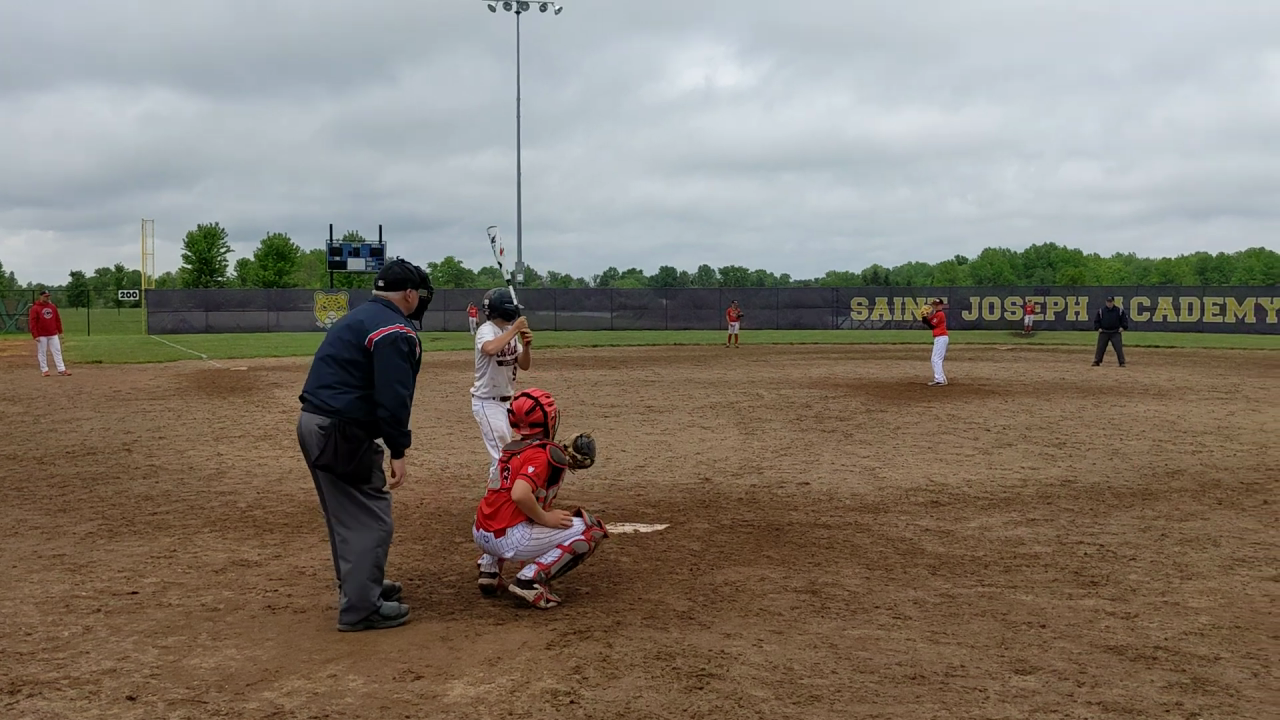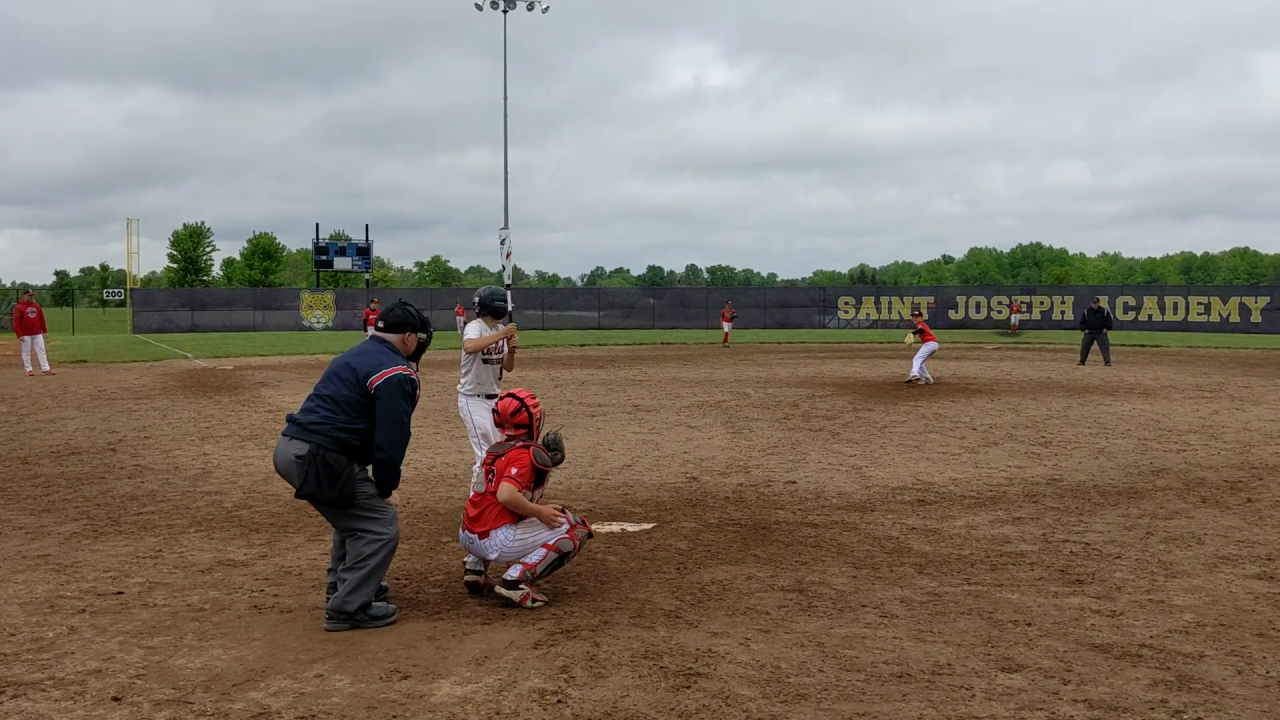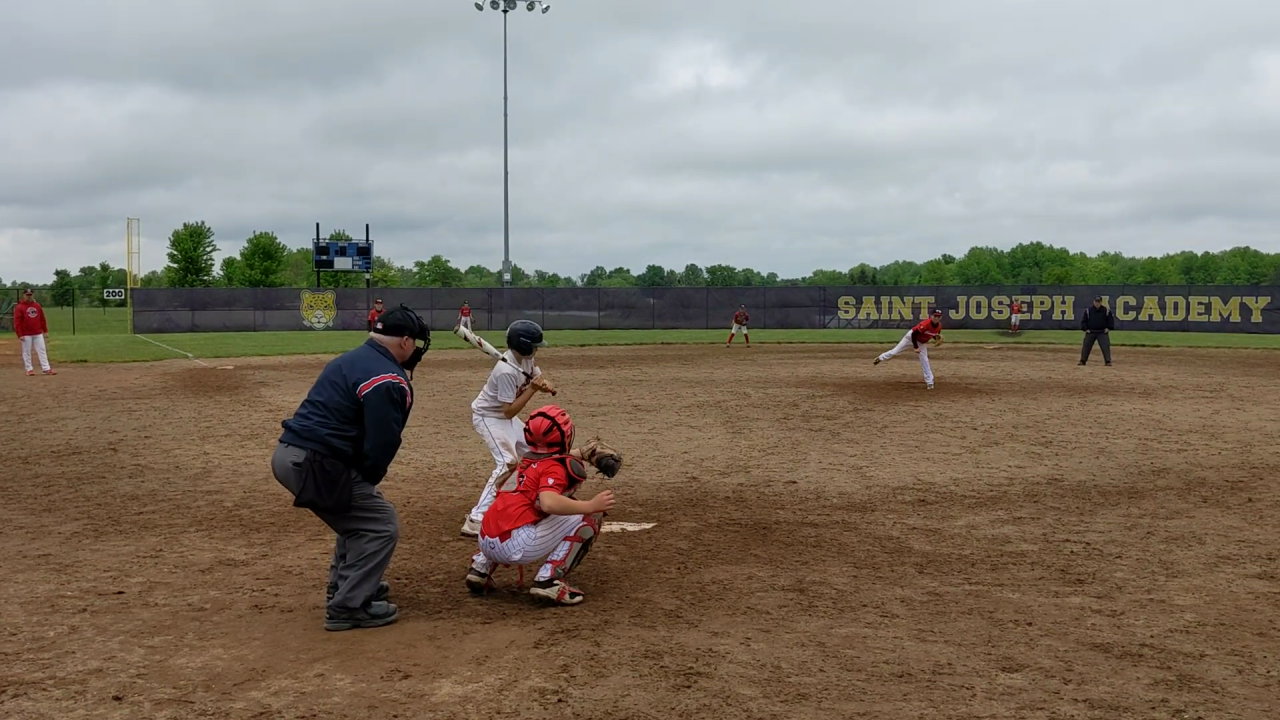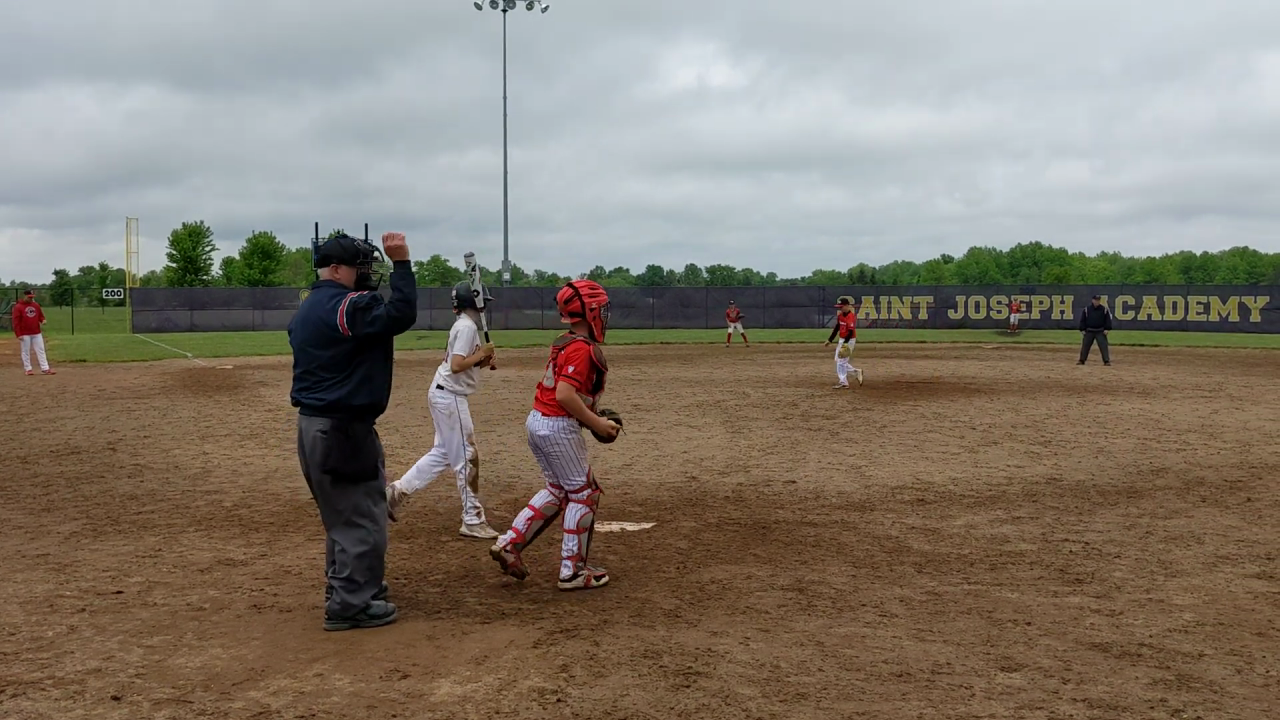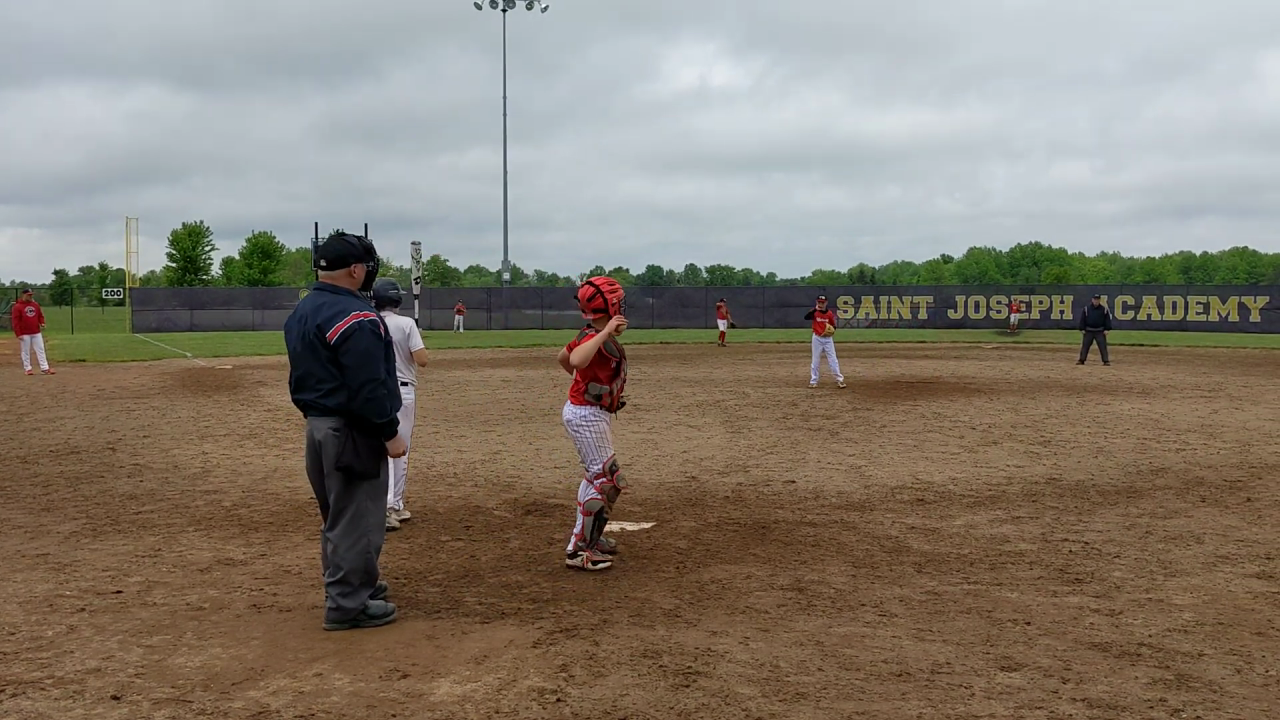
dt=1s
person 1, frame 1
left shoulder: (354, 318)
right shoulder: (395, 330)
right elbow: (392, 398)
right wrist: (398, 452)
left hip: (314, 421)
right hip: (342, 431)
left knee: (346, 513)
right knee: (369, 518)
left ankle: (358, 584)
right ankle: (360, 607)
person 1, frame 2
left shoulder: (354, 356)
right shoulder: (396, 373)
right elbow: (392, 438)
right wrist: (387, 487)
left hip: (292, 446)
right hip: (319, 457)
left knee: (356, 512)
right knee: (381, 524)
left ankle: (344, 586)
right ankle: (348, 608)
person 1, frame 3
left shoulder: (350, 359)
right shoulder: (390, 381)
right elbow: (381, 445)
left wrist: (364, 483)
right wrist: (370, 481)
left hip: (290, 453)
right hip: (314, 464)
left knee: (360, 514)
right knee: (381, 523)
left ankle: (344, 588)
right ankle: (348, 607)
person 1, frame 4
left shoulder: (306, 311)
right shoulder: (349, 307)
right elbow: (400, 314)
right wrist: (402, 264)
left hip: (314, 423)
right hip: (343, 430)
left knee: (343, 515)
right knee: (363, 519)
left ankle: (347, 589)
right ankle: (349, 604)
person 1, frame 5
left shoulder: (301, 311)
right shoulder: (354, 316)
right elbow: (368, 386)
right wrist: (391, 432)
left hip: (317, 425)
right hip: (351, 431)
left knee: (339, 516)
right knee: (356, 518)
left ankle: (353, 586)
right ankle: (347, 605)
person 2, frame 1
left shoulder: (512, 448)
right shoulder: (544, 453)
right elbow: (520, 495)
right wrist: (545, 518)
left hip: (481, 534)
right hip: (510, 539)
right knee: (592, 530)
left ankle: (489, 570)
right ankle: (531, 580)
person 2, frame 2
left shoulder: (496, 449)
right shoulder: (526, 455)
right elbow: (506, 496)
right wrist: (539, 513)
left hip: (468, 536)
right hip: (495, 541)
right knee: (576, 529)
left ankle: (475, 568)
right ankle: (517, 581)
person 2, frame 3
left shoulder: (530, 459)
right shoulder: (555, 467)
right elbow: (549, 503)
left wrist: (583, 455)
right wrist: (591, 505)
left hip: (487, 543)
right hip: (517, 545)
right knee: (589, 517)
left ankle: (481, 568)
right ankle: (550, 580)
person 2, frame 4
left shoulder: (564, 343)
right shoulder: (584, 350)
right elbow: (564, 395)
left wrist: (590, 417)
right wrist: (596, 423)
left hip: (537, 420)
right hip: (559, 427)
left knee: (558, 489)
right knee: (584, 494)
left ankle: (509, 544)
right ankle: (573, 571)
person 2, frame 5
left shoulder: (591, 335)
right shoulder: (595, 338)
left elbow: (562, 358)
right elbow: (576, 361)
right wrist: (607, 333)
left hip: (586, 412)
right hip: (588, 416)
left knee: (596, 474)
right knee: (608, 482)
left ankle: (589, 536)
right ankle: (578, 549)
person 3, frame 1
left shoulder: (509, 331)
right shoulder: (486, 330)
left elbow: (524, 365)
right elbow: (491, 349)
left wrist: (526, 345)
right wrist: (514, 329)
left hip: (504, 401)
right hip: (487, 403)
left knee: (503, 454)
right knee: (502, 456)
person 3, frame 2
left shoulder: (499, 329)
right shoulder: (474, 327)
left elbow: (508, 368)
right elbow: (469, 347)
left wrist: (511, 350)
right wrist: (502, 334)
left hip: (492, 400)
right hip: (473, 401)
right knee: (486, 456)
person 3, frame 3
left shoulder: (527, 358)
right shoulder: (506, 371)
left elbow: (540, 381)
right elbow: (509, 411)
left wrist: (544, 384)
right wrist: (532, 389)
left hip: (507, 417)
right hip: (488, 417)
right knee: (509, 462)
right ankle: (476, 521)
person 3, frame 4
left shoulder: (469, 326)
right shoulder: (466, 327)
right elbow: (456, 365)
left wrist: (485, 359)
right wrist: (482, 353)
left hip: (450, 396)
right hip: (450, 397)
left knee: (444, 453)
right knee: (466, 457)
left ankle: (398, 491)
right ankle: (472, 521)
person 3, frame 5
right shoulder: (407, 324)
right elbow: (422, 360)
right wrist: (415, 343)
right hip: (403, 391)
right knee: (399, 453)
left ankle: (384, 510)
right ankle: (395, 507)
